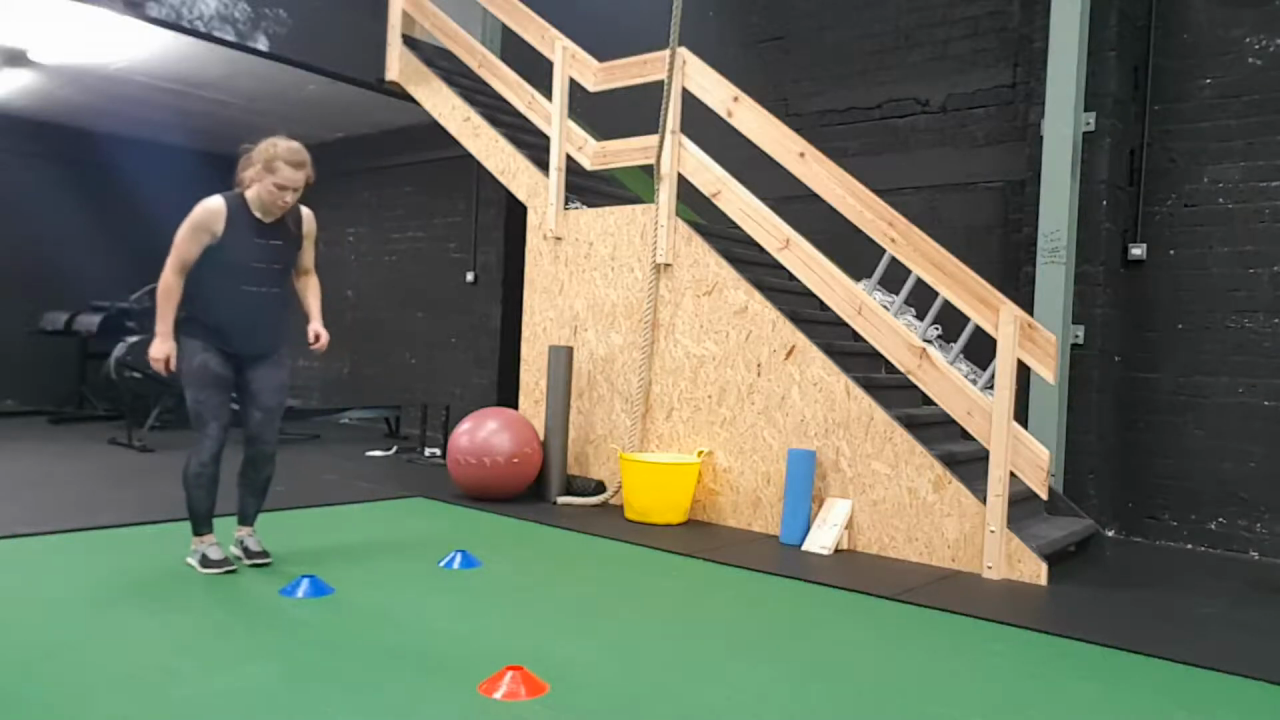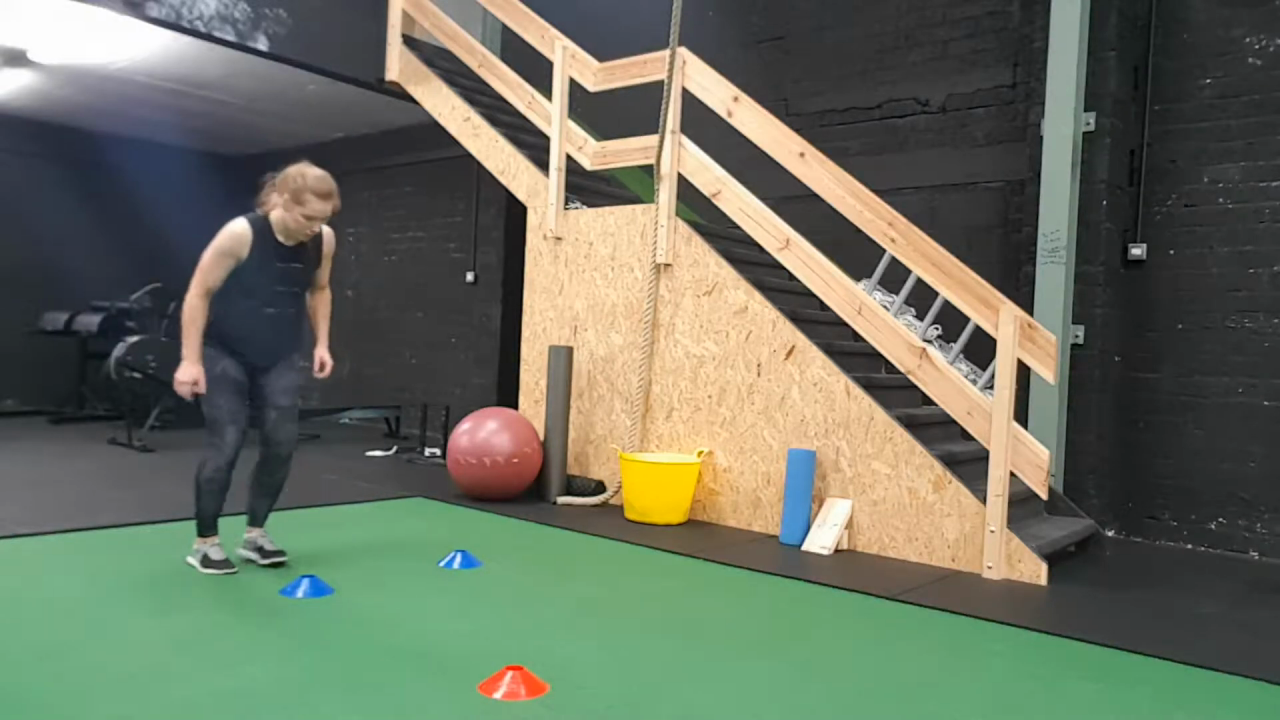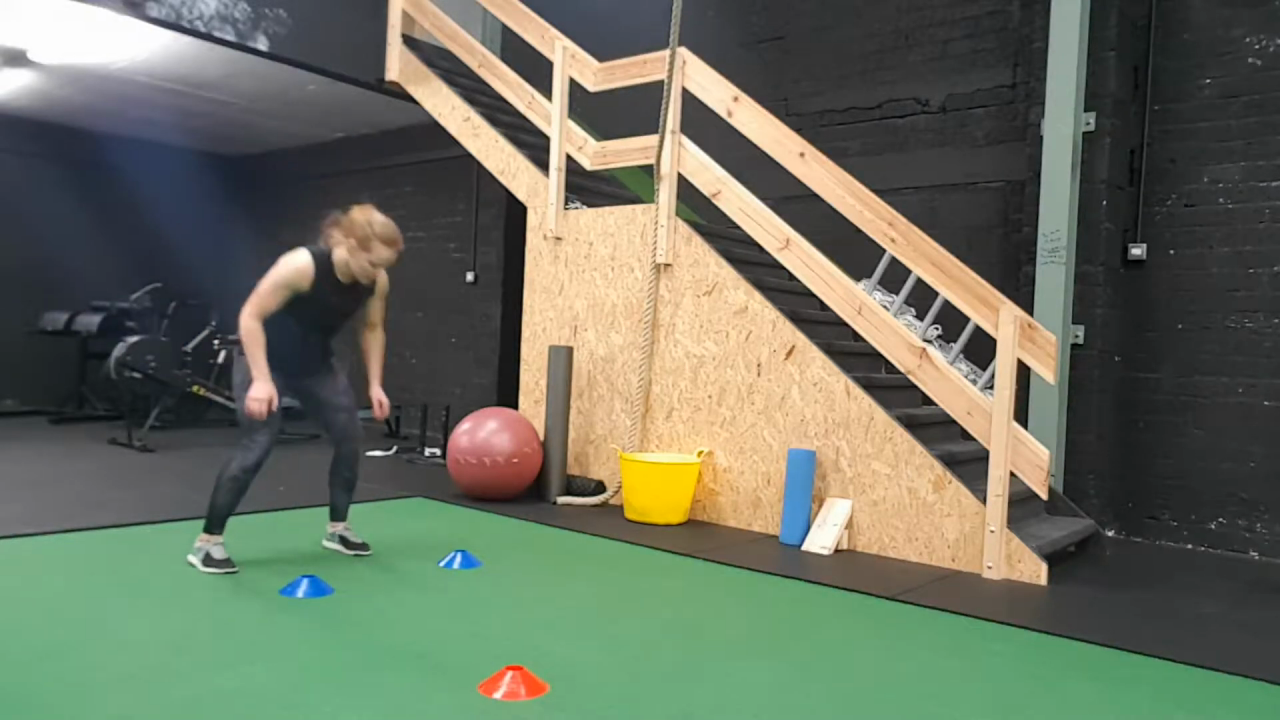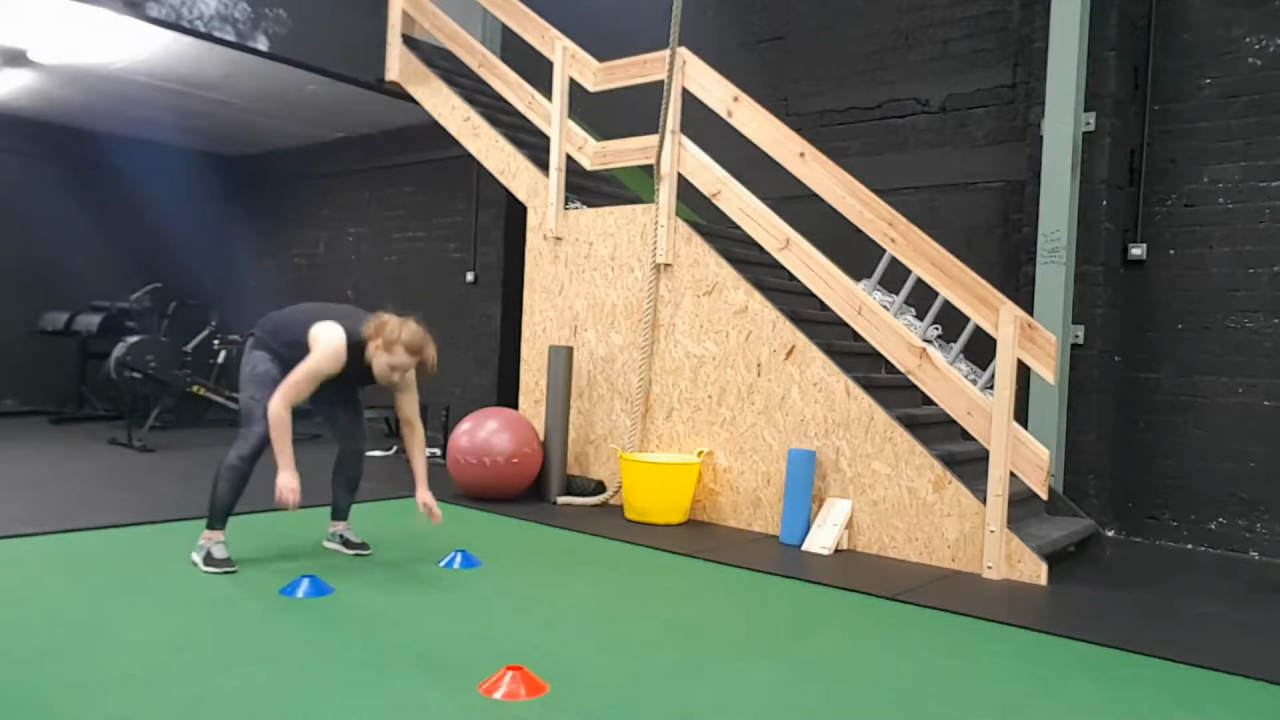
dt=0.3s
person 1, frame 1
left shoulder: (303, 221)
right shoulder: (214, 212)
left elbow: (305, 273)
right elbow: (174, 272)
left wrist: (315, 318)
right wrist: (163, 335)
left hip: (268, 351)
right hip: (207, 346)
left knee: (263, 443)
right knee: (211, 441)
left ankle: (245, 532)
right ankle: (202, 541)
person 1, frame 2
left shoulder: (324, 242)
right shoulder: (240, 234)
right elbow: (198, 295)
left wrist: (321, 343)
right wrist: (190, 361)
left hip: (281, 357)
right hip: (224, 355)
left knee: (282, 443)
right knee: (226, 445)
left ankle: (255, 534)
right ankle: (205, 542)
person 1, frame 3
left shoulder: (376, 281)
right shoulder: (301, 265)
left elbow: (372, 329)
right elbow: (251, 317)
left wrist: (375, 384)
right wrist: (261, 380)
left hip: (316, 365)
right hip: (267, 361)
left knee: (349, 437)
right knee: (257, 446)
left ankle: (337, 528)
right ankle: (207, 542)
person 1, frame 4
left shoulder: (398, 361)
right shoulder: (335, 347)
left elbow: (412, 423)
right elbow: (279, 402)
left wrist: (421, 487)
right wrist: (287, 470)
right hip: (270, 350)
left knee: (353, 437)
right knee: (255, 436)
left ankle: (338, 528)
right ankle: (211, 539)
